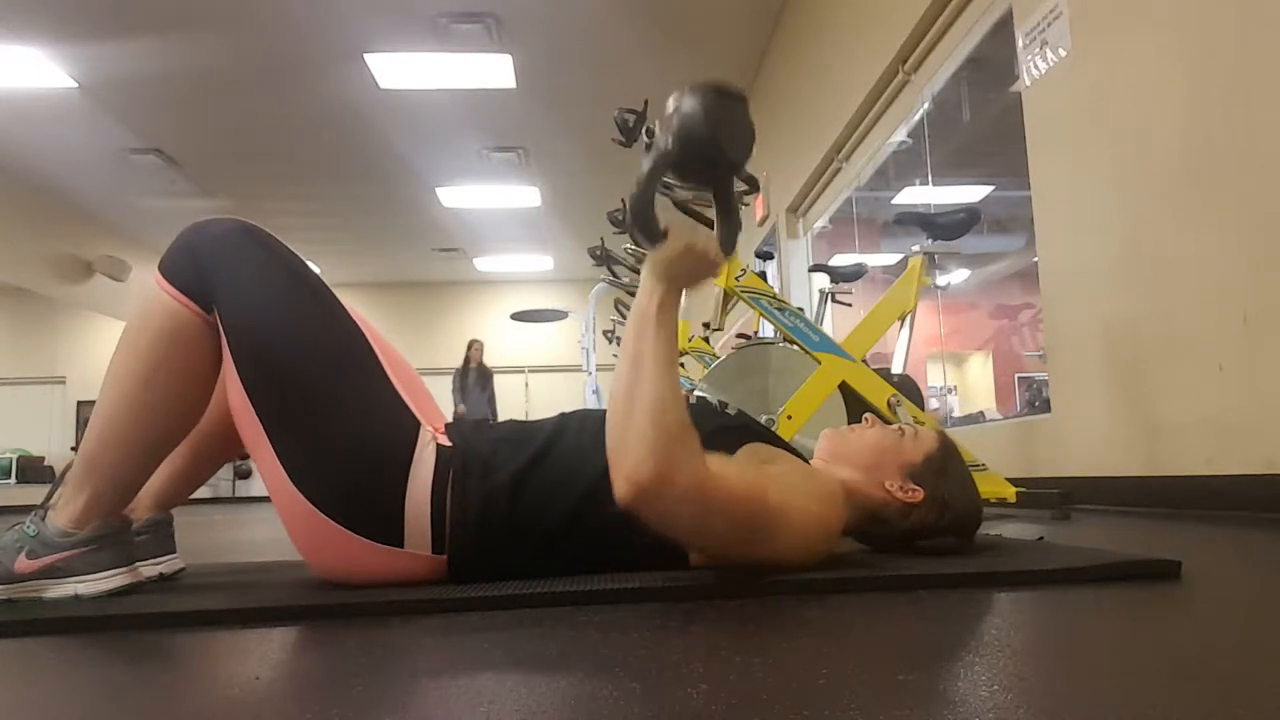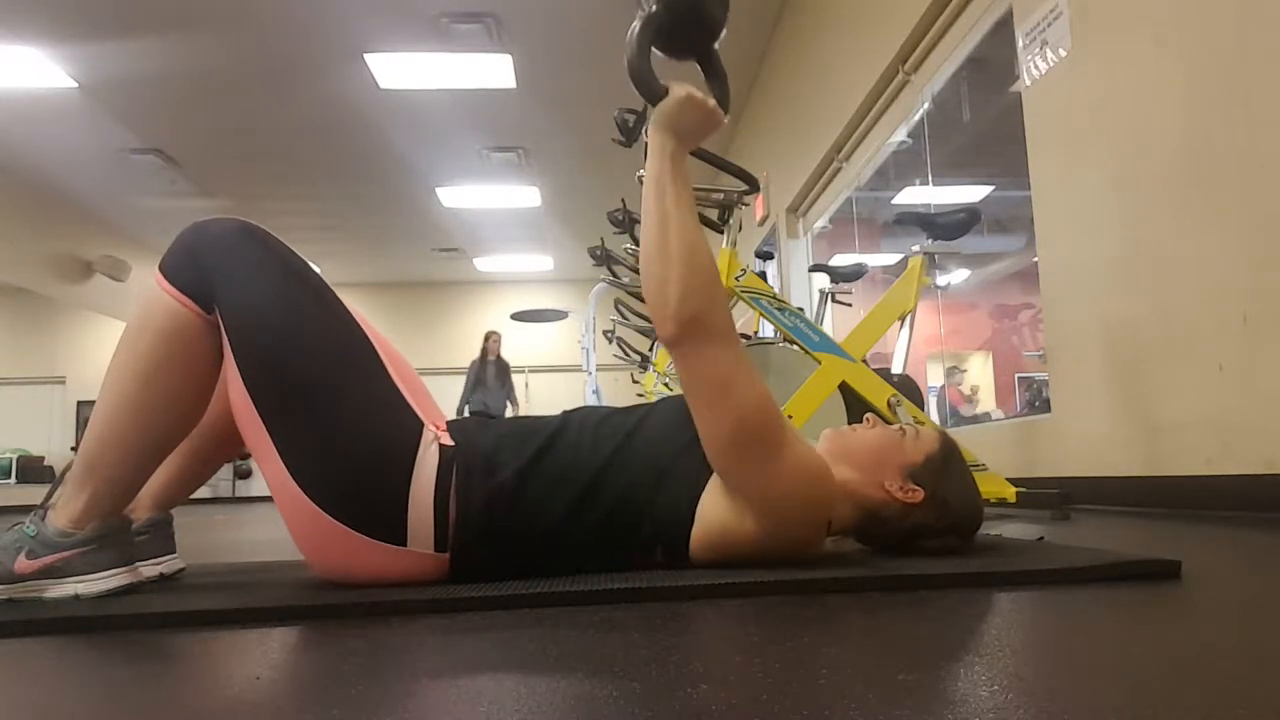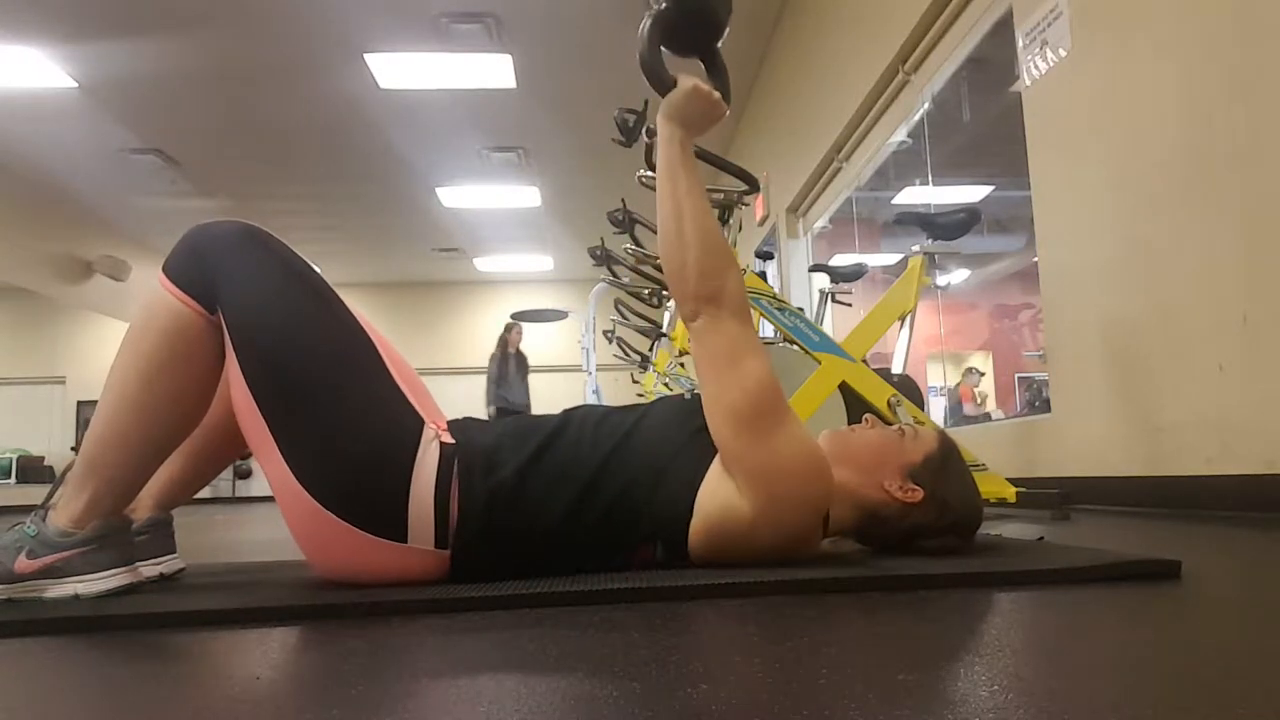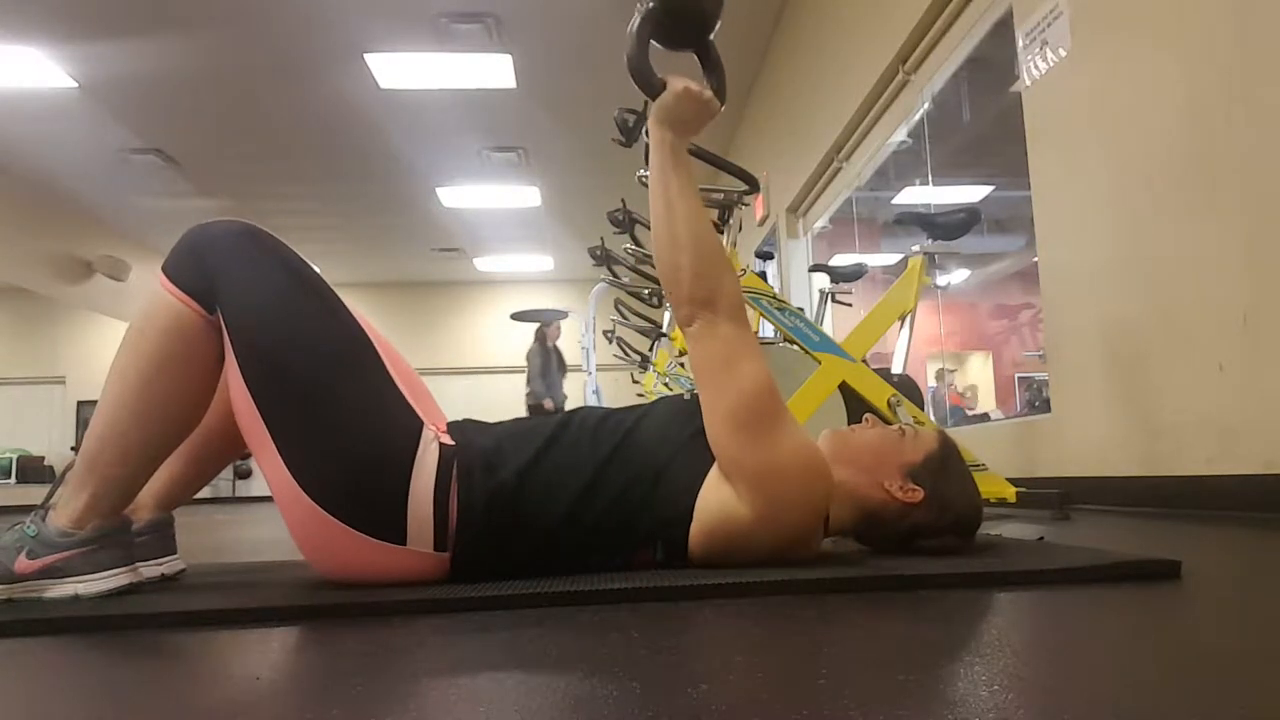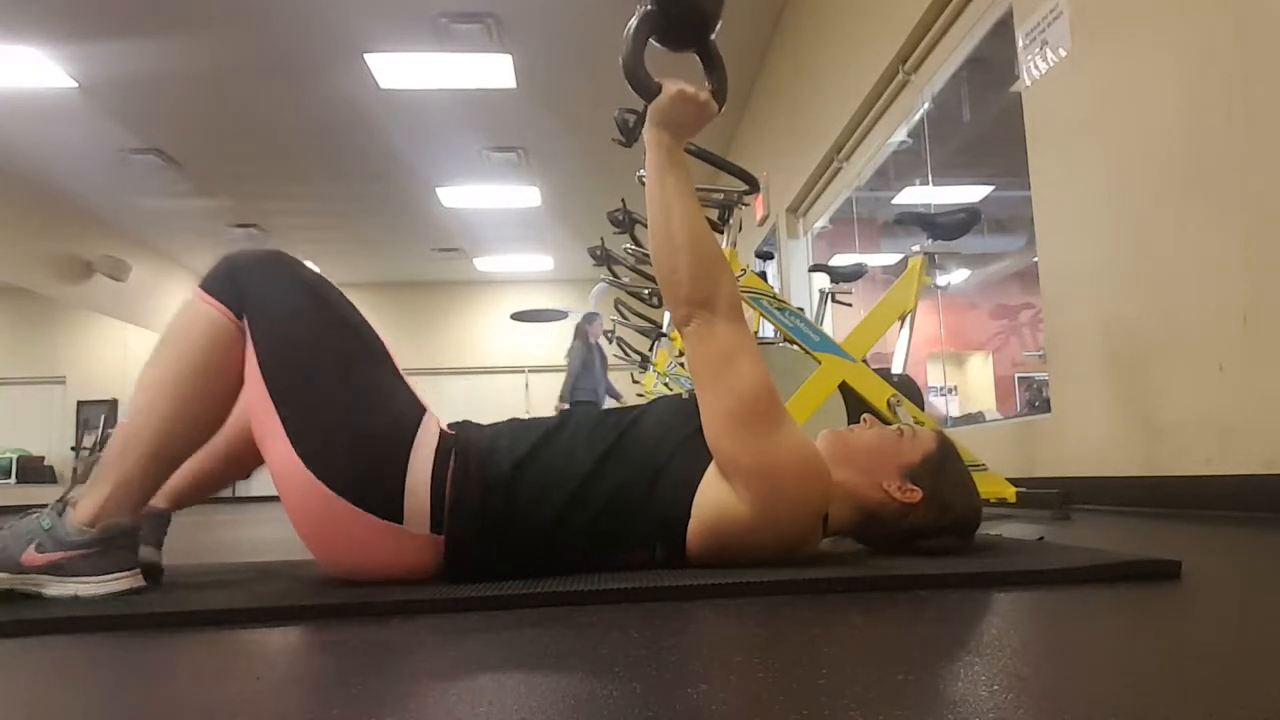
dt=0.4s
person 1, frame 1
left shoulder: (804, 510)
right shoulder: (792, 483)
left elbow: (645, 477)
right elbow: (652, 461)
left wrist: (658, 294)
right wrist: (665, 291)
left hip: (406, 508)
right hip: (442, 474)
left knee: (218, 255)
right knee: (252, 344)
right ankle: (128, 524)
person 1, frame 2
left shoulder: (792, 500)
right shoulder: (779, 494)
left elbow: (686, 324)
right elbow: (695, 323)
left wrist: (668, 153)
right wrist: (672, 166)
left hip: (408, 506)
right hip: (442, 478)
left knee: (219, 254)
right knee: (250, 331)
right ankle: (121, 524)
person 1, frame 3
left shoulder: (789, 489)
right shoulder: (780, 492)
left elbow: (711, 306)
right elbow: (714, 313)
left wrist: (676, 139)
left hip: (409, 507)
right hip: (440, 480)
left knee: (222, 256)
right knee: (251, 335)
right ankle: (127, 523)
person 1, frame 4
left shoulder: (789, 492)
right shoulder: (779, 498)
left elbow: (708, 310)
left wrist: (669, 143)
left hip: (410, 508)
right hip: (447, 480)
left knee: (221, 257)
right knee: (254, 337)
right ankle: (130, 523)
person 1, frame 5
left shoulder: (787, 490)
right shoulder: (781, 507)
left elbow: (704, 309)
left wrist: (665, 145)
left hip: (412, 503)
right hip: (442, 503)
left knee: (255, 280)
right knee: (276, 370)
left ankle: (87, 531)
right ankle: (133, 519)
